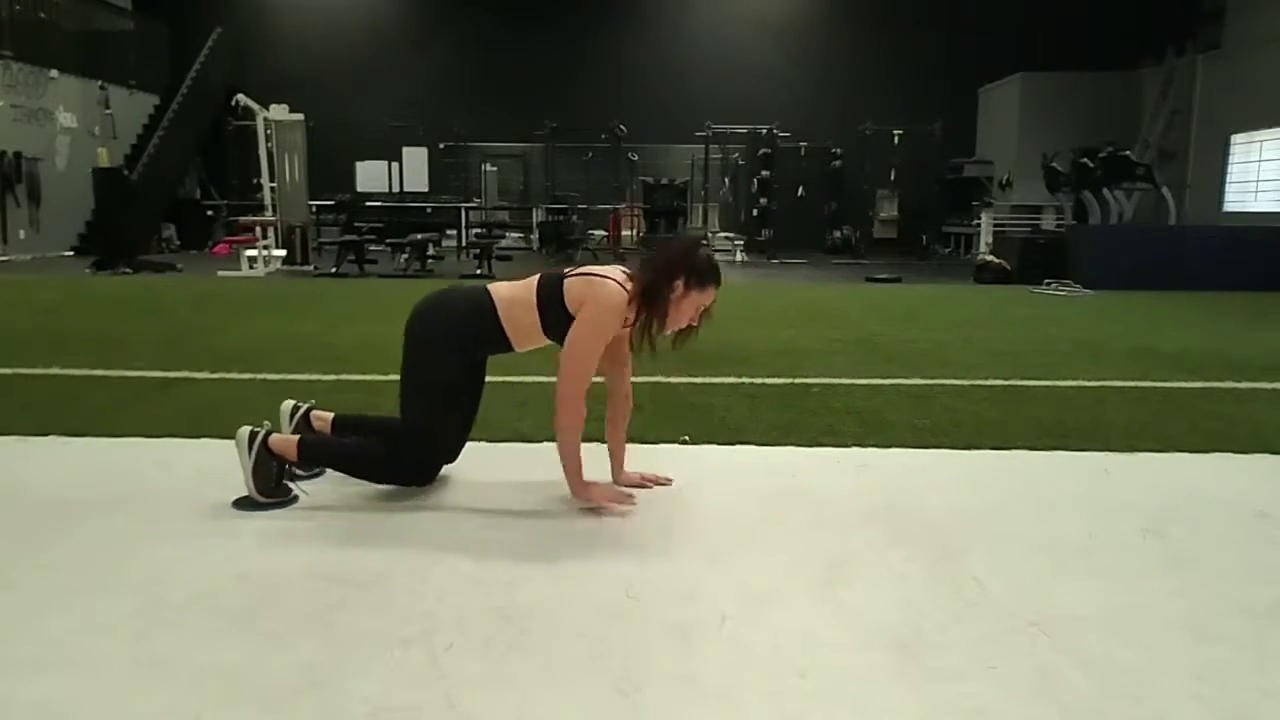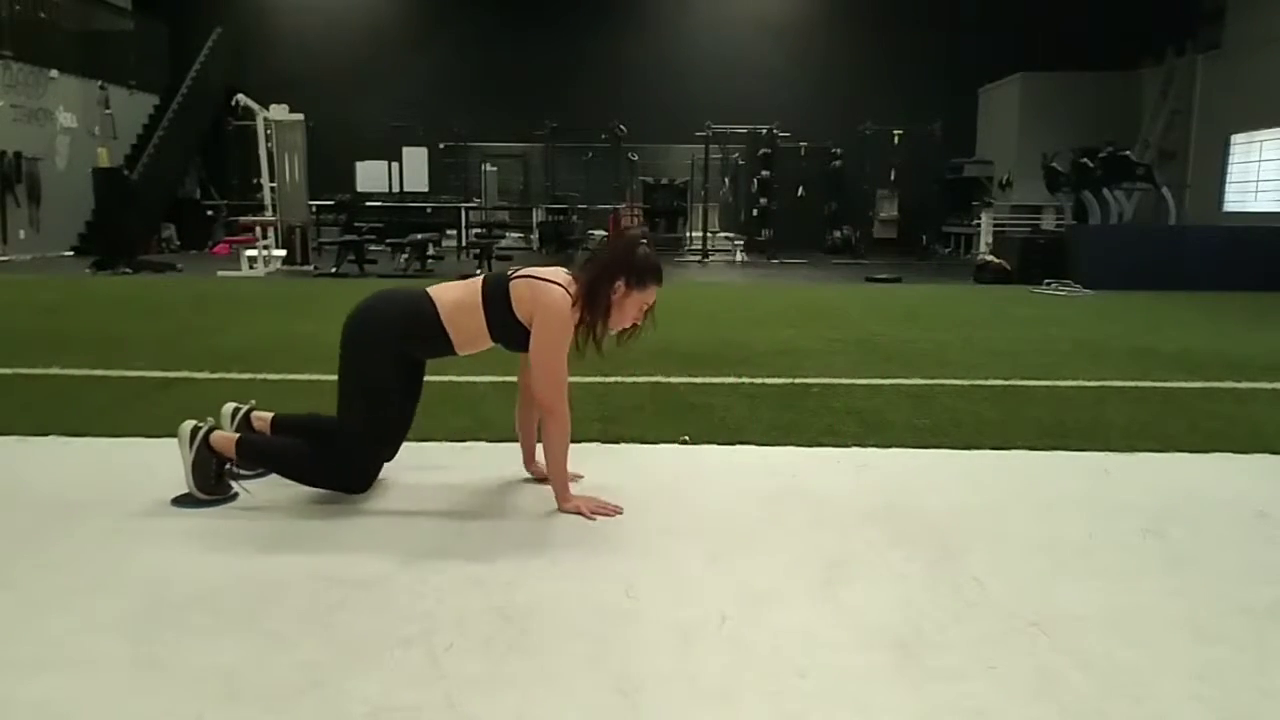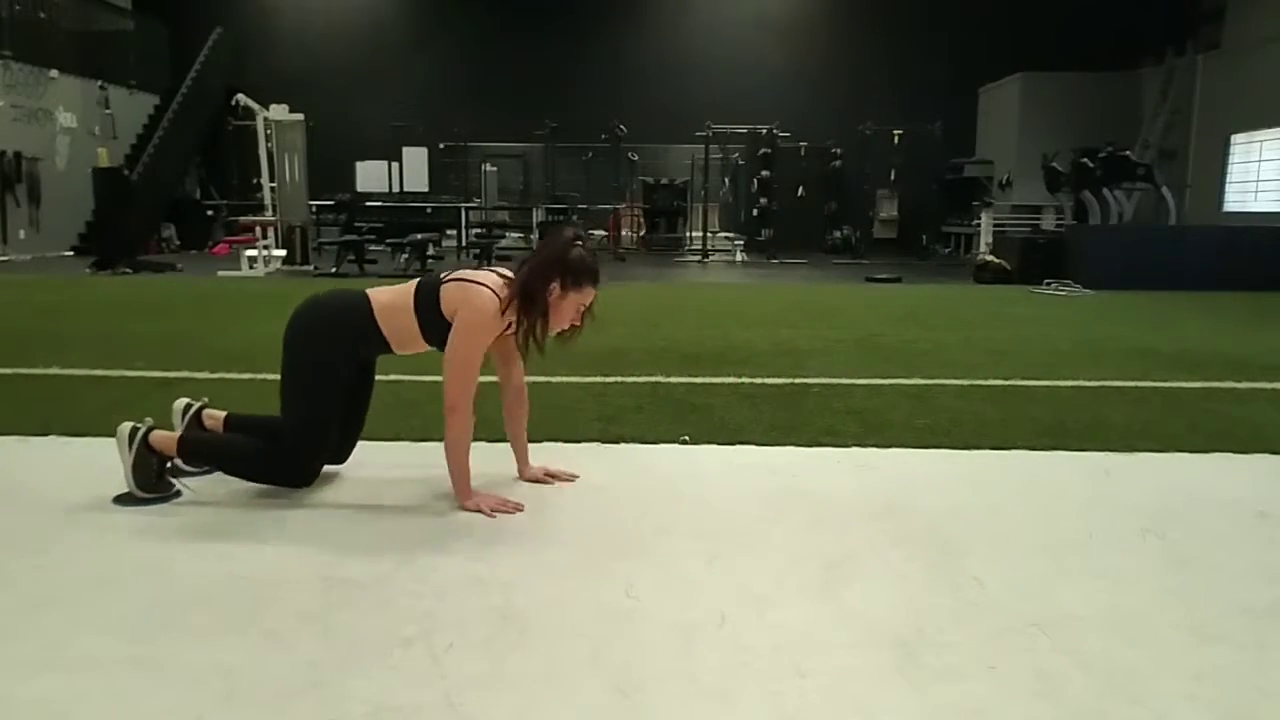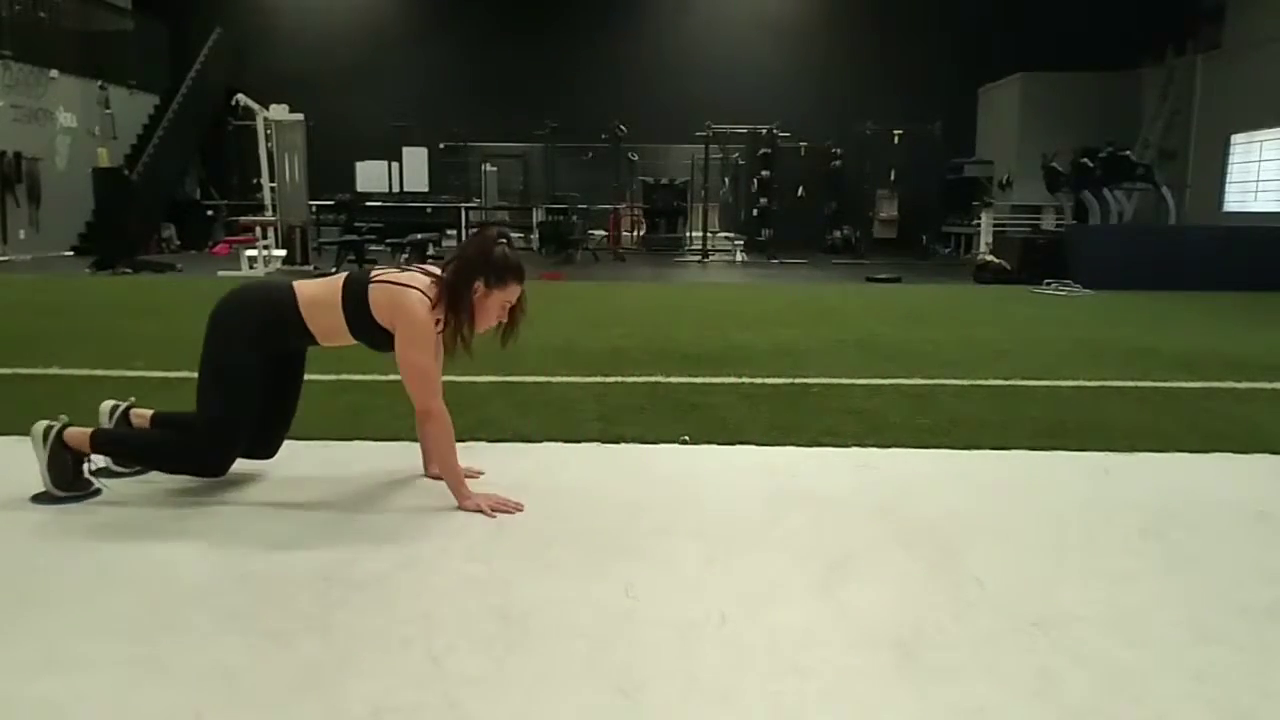
dt=0.3s
person 1, frame 1
left shoulder: (625, 293)
right shoulder: (609, 299)
left elbow: (617, 389)
right elbow: (569, 400)
left wrist: (618, 471)
right wrist: (579, 484)
left hip: (464, 330)
right hip: (444, 328)
left knee: (440, 446)
right knee: (417, 467)
left ankle: (313, 422)
right ankle: (271, 445)
person 1, frame 2
left shoulder: (568, 292)
right shoulder: (554, 303)
left elbow: (531, 385)
right elbow: (550, 406)
left wrist: (531, 460)
right wrist: (567, 495)
left hip: (403, 333)
right hip: (380, 331)
left knee: (376, 442)
right knee: (353, 472)
left ankle: (254, 421)
right ankle: (210, 440)
person 1, frame 3
left shoulder: (512, 295)
right shoulder: (484, 305)
left elbow: (513, 384)
right elbow: (457, 408)
left wrist: (525, 465)
right wrist: (465, 493)
left hip: (351, 336)
right hip: (324, 331)
left knee: (333, 447)
right knee: (296, 468)
left ankle: (204, 420)
right ankle: (151, 442)
person 1, frame 4
left shoulder: (441, 289)
right shoulder: (416, 305)
left elbow: (432, 378)
right elbow: (431, 411)
left wrist: (436, 460)
right wrist: (463, 494)
left hip: (280, 327)
right hip: (246, 322)
left knee: (261, 442)
right knee: (214, 454)
left ankle: (132, 418)
right ankle: (64, 439)
